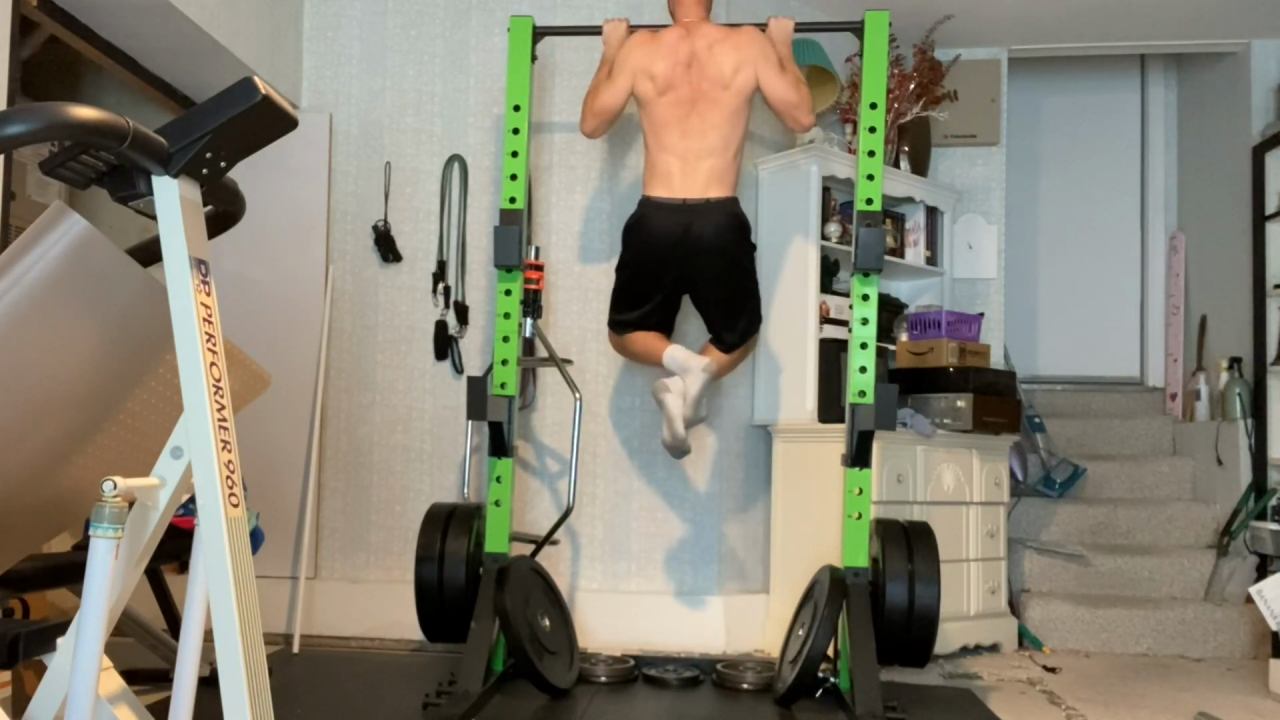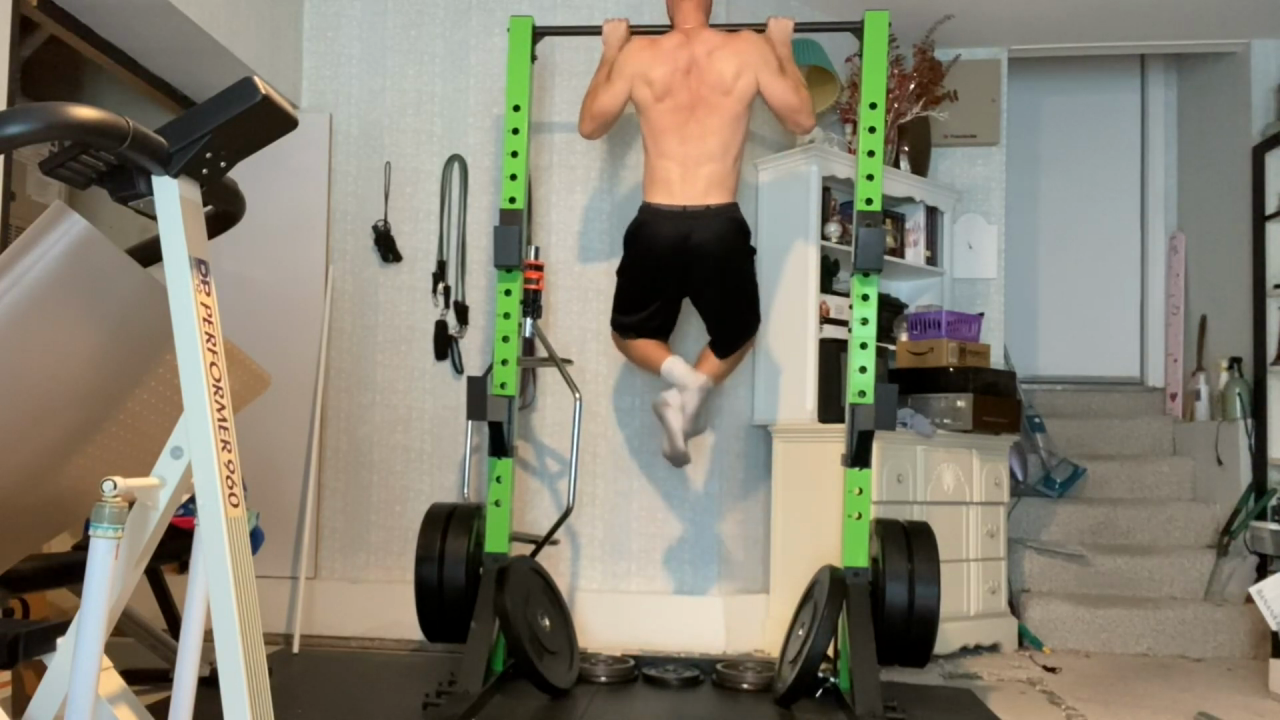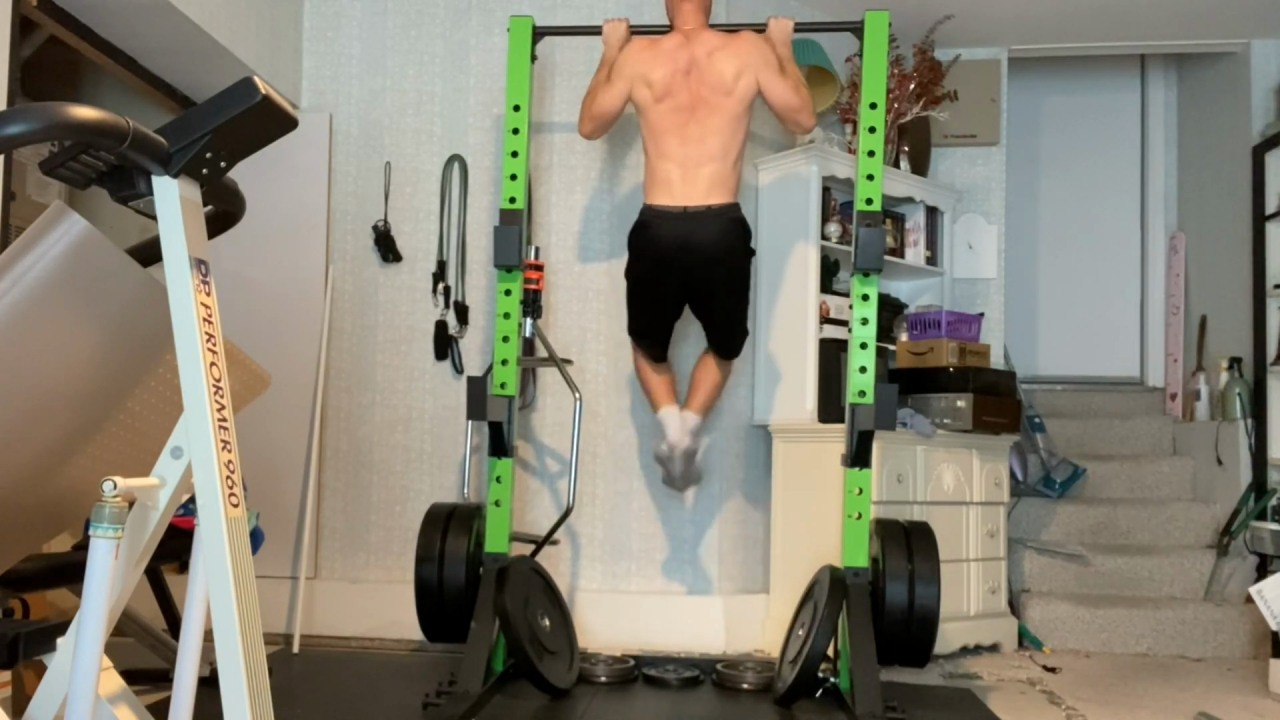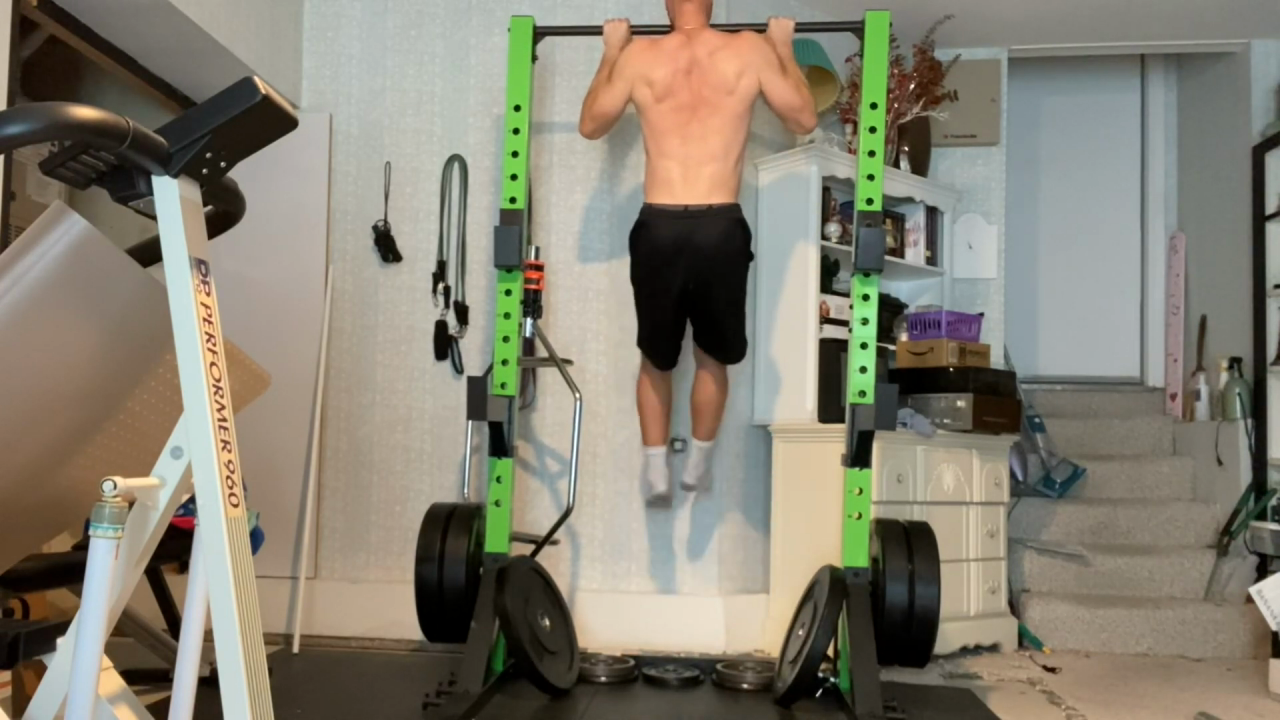
dt=0.2s
person 1, frame 1
left shoulder: (639, 47)
right shoulder: (749, 44)
left elbow: (591, 123)
right elbow: (801, 117)
left wrist: (610, 51)
right wrist: (783, 47)
left hip: (655, 222)
right hip: (719, 222)
left knee: (626, 333)
right knee: (738, 335)
left ankle: (681, 362)
right ankle: (695, 377)
person 1, frame 2
left shoulder: (638, 53)
right shoulder: (748, 49)
left elbow: (590, 125)
right elbow: (802, 120)
left wrist: (610, 52)
right wrist: (782, 48)
left hip: (655, 227)
right hip: (719, 228)
left knee: (630, 333)
right knee: (736, 335)
left ankle: (680, 376)
right ankle: (693, 391)
person 1, frame 3
left shoulder: (638, 54)
right shoulder: (748, 50)
left elbow: (590, 126)
right elbow: (803, 120)
left wrist: (610, 52)
right wrist: (783, 49)
left hip: (657, 229)
right hip: (720, 229)
left knee: (647, 345)
right knee: (724, 345)
left ankle: (669, 423)
right ankle: (690, 422)
person 1, frame 4
left shoulder: (638, 55)
right shoulder: (750, 49)
left elbow: (590, 125)
right elbow: (804, 120)
left wrist: (611, 53)
right wrist: (783, 49)
left hip: (658, 229)
right hip: (720, 229)
left knee: (655, 359)
right knee: (713, 358)
left ankle: (655, 468)
right ankle: (698, 463)
